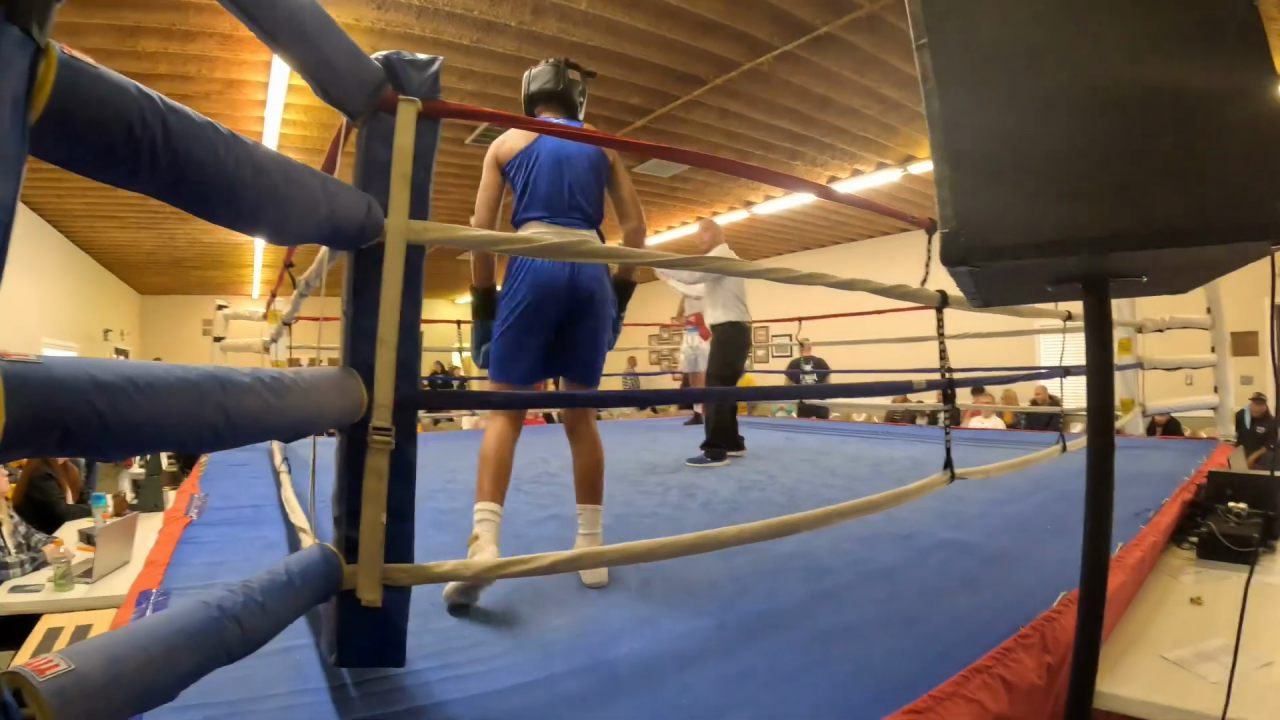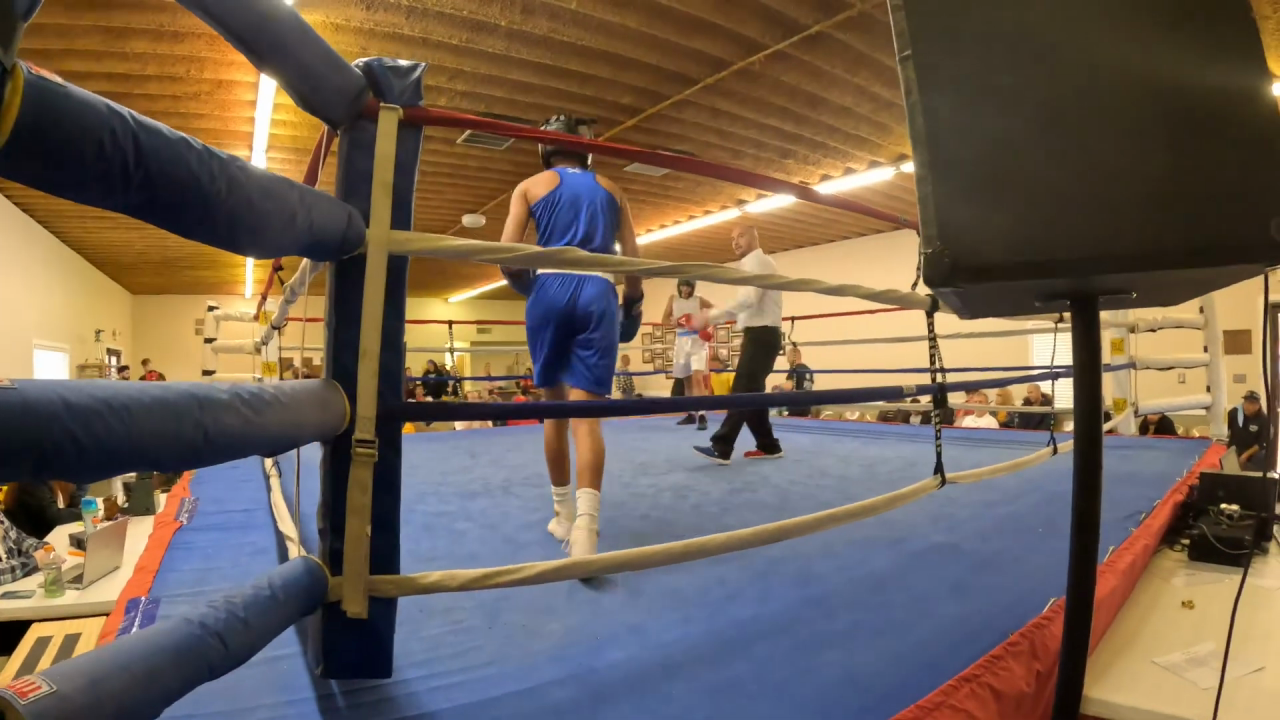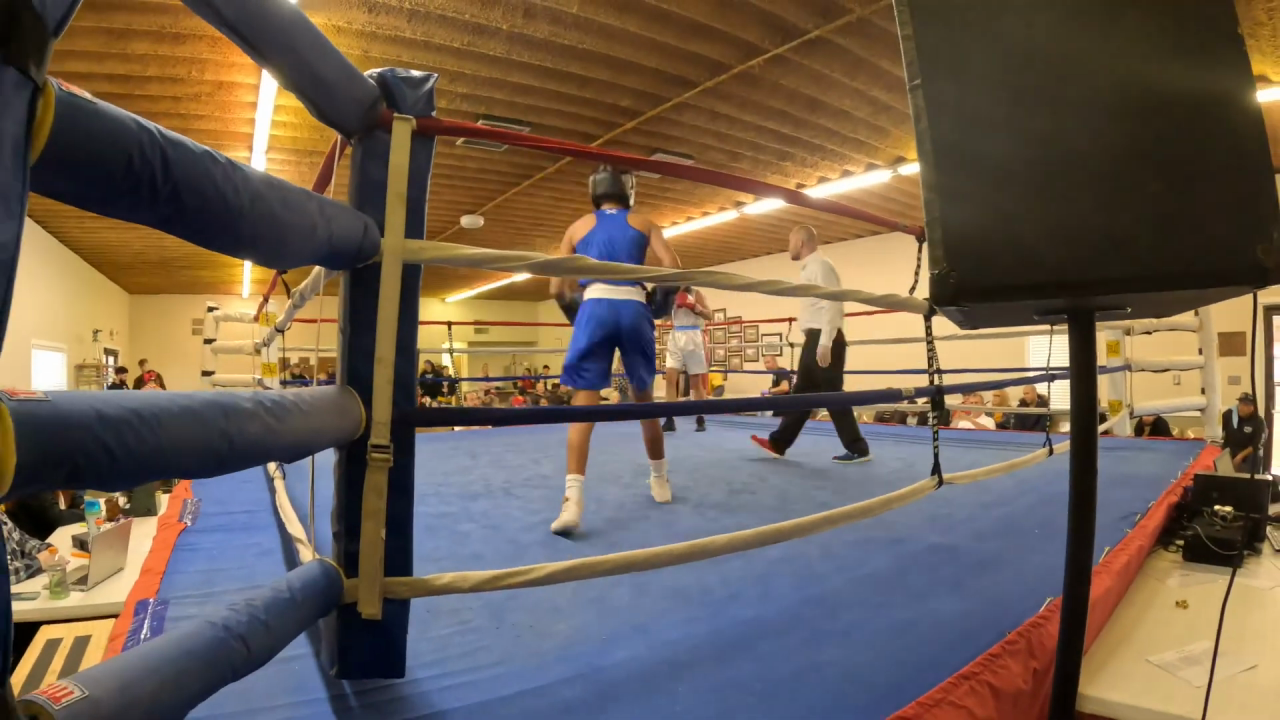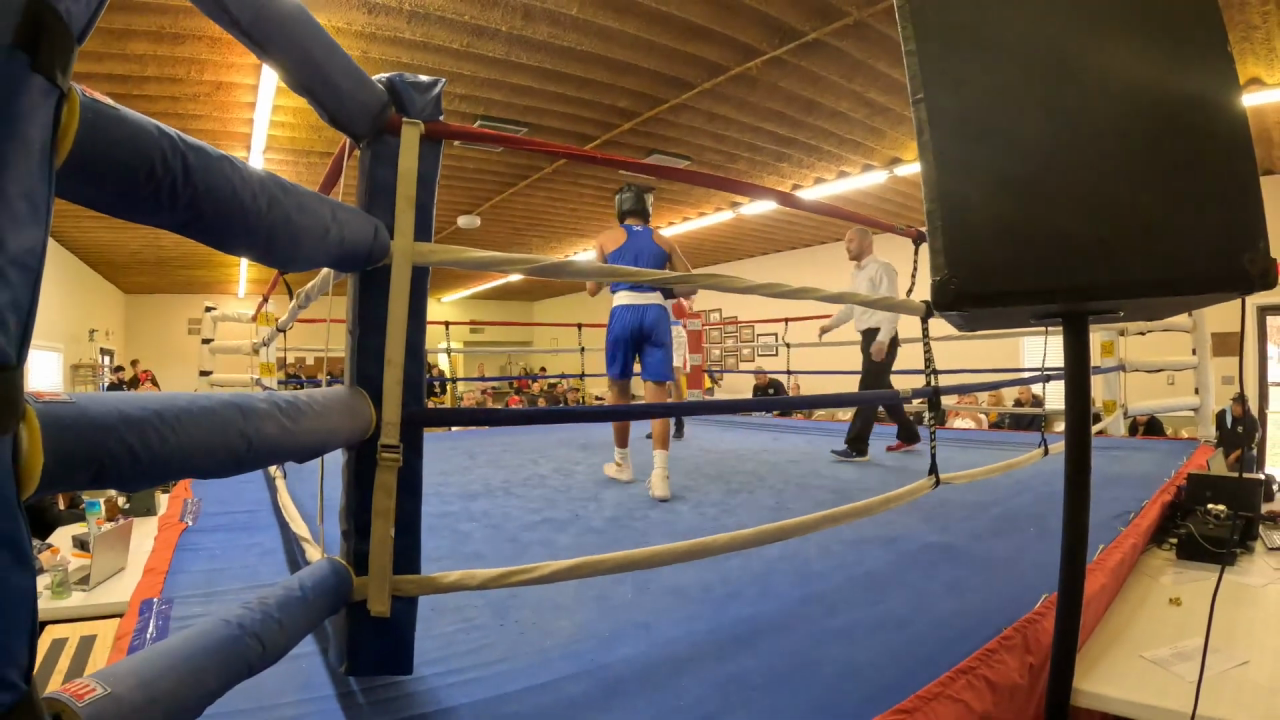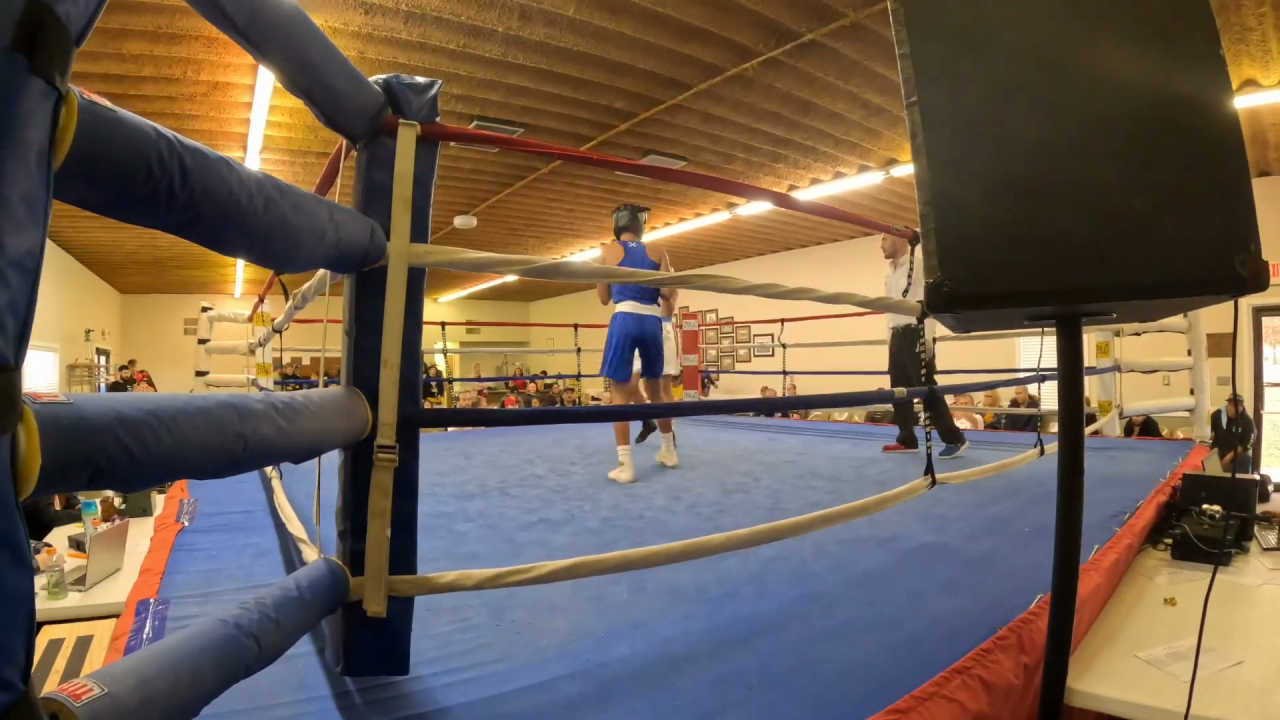
dt=0.5s
person 1, frame 1
left shoulder: (508, 142)
right shoulder: (601, 145)
left elbow: (483, 229)
right elbow: (636, 229)
left wrist: (483, 300)
right wrist: (622, 291)
left hip: (534, 268)
right hip: (591, 272)
left knee: (505, 410)
right knee: (581, 415)
left ankle: (484, 537)
right ankle: (590, 551)
person 1, frame 2
left shoulder: (530, 187)
right shoulder: (610, 189)
right elbow: (632, 257)
left wrist: (524, 284)
right wrist: (632, 303)
left hip: (551, 290)
right hip: (598, 293)
left knee: (555, 409)
right knee: (586, 414)
left ankle: (564, 514)
right ankle: (584, 530)
person 1, frame 3
left shoulder: (579, 228)
right shoulder: (644, 224)
left elbow: (557, 289)
right elbow: (673, 270)
left hip: (593, 311)
right hip: (634, 311)
left knee: (583, 409)
right knee: (643, 401)
left ankle: (571, 501)
right ankle: (660, 482)
person 1, frame 4
left shoulder: (607, 238)
right shoulder: (663, 241)
left elbow: (591, 290)
right elbow: (690, 286)
left hip: (623, 313)
right hip: (656, 314)
left knee: (620, 393)
right knee: (657, 397)
left ankle: (622, 464)
right ankle: (660, 475)
person 1, frame 5
left shoulder: (608, 252)
right shoulder: (656, 254)
left elbow: (604, 297)
right elbow: (668, 294)
left hip: (624, 321)
right hip: (652, 323)
left knee: (621, 396)
right knee: (655, 392)
left ankle: (625, 464)
right ankle: (668, 451)
person 2, frame 1
left shoulder: (722, 257)
left elbow: (692, 276)
right elbow: (697, 289)
right wrist: (668, 281)
left hip: (730, 332)
right hip: (728, 333)
left knee: (716, 391)
right knee: (722, 390)
left ankle: (715, 452)
right ankle: (732, 441)
person 2, frame 2
left shoulder: (759, 262)
right shoulder: (751, 265)
left elbow: (748, 299)
right elbow: (743, 303)
left wrist: (712, 316)
right wrist: (712, 317)
left hip: (762, 335)
right hip: (757, 336)
left knee: (742, 392)
right knee: (752, 394)
left ankle: (721, 447)
right ankle: (768, 446)
person 2, frame 3
left shoulder: (820, 267)
right shoulder: (809, 268)
left elbow: (831, 307)
left wrist: (826, 344)
left hip: (826, 340)
right hip: (815, 340)
left knee: (832, 394)
right knee: (801, 393)
left ankle: (857, 448)
right ankle: (778, 443)
person 2, frame 4
left shoulder: (881, 269)
right shoulder: (857, 273)
right elbow: (851, 306)
left wrist: (882, 340)
right wrist: (831, 324)
left hip: (879, 338)
right hip: (869, 338)
left knee: (868, 391)
right knee: (881, 390)
left ankle: (856, 447)
right ankle: (908, 436)
person 2, frame 5
left shoulder: (918, 268)
right shoulder: (890, 273)
left wrist: (927, 337)
right wrist: (891, 336)
left hip: (916, 334)
right hip: (898, 336)
left knee: (926, 387)
right knee: (899, 389)
left ankle: (954, 439)
right ankle: (907, 440)
